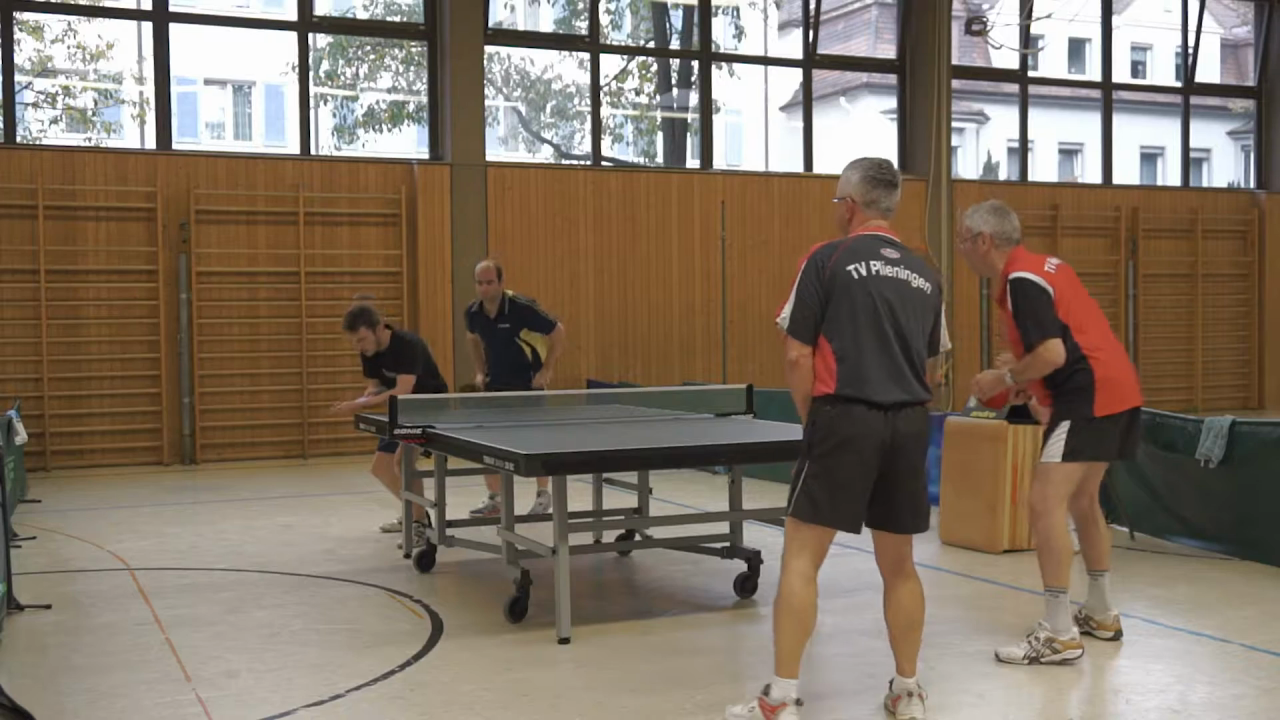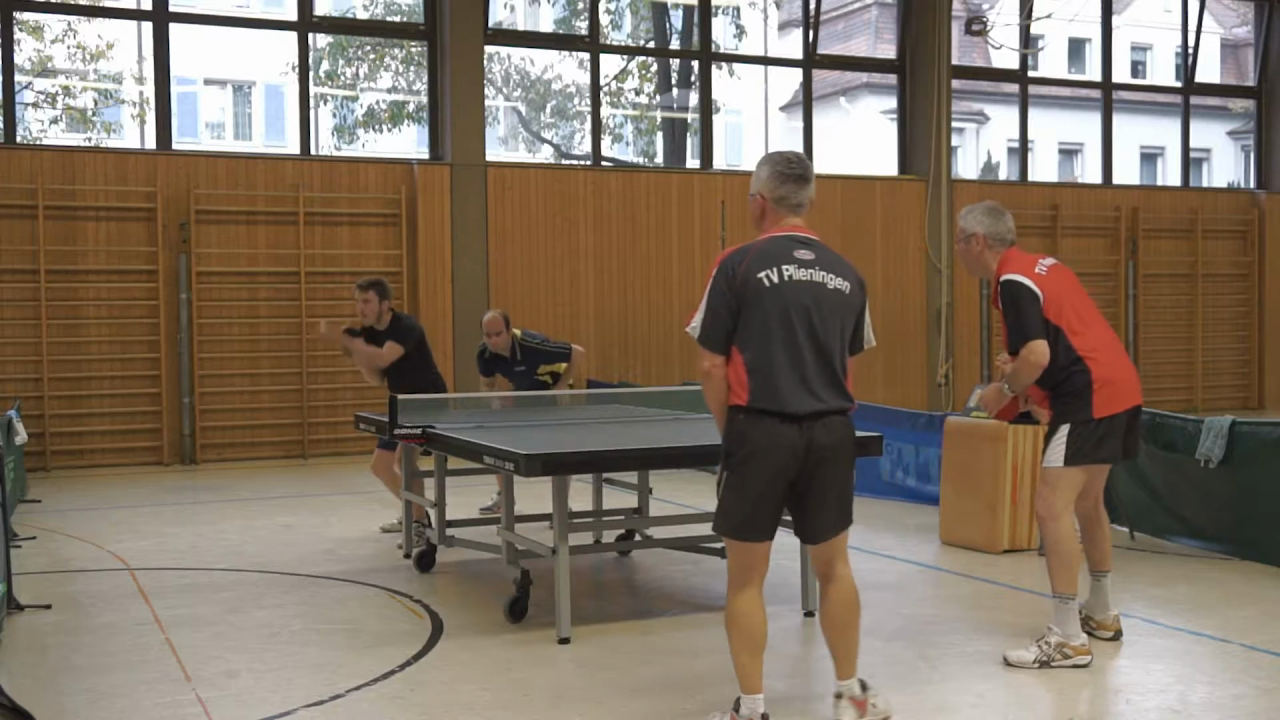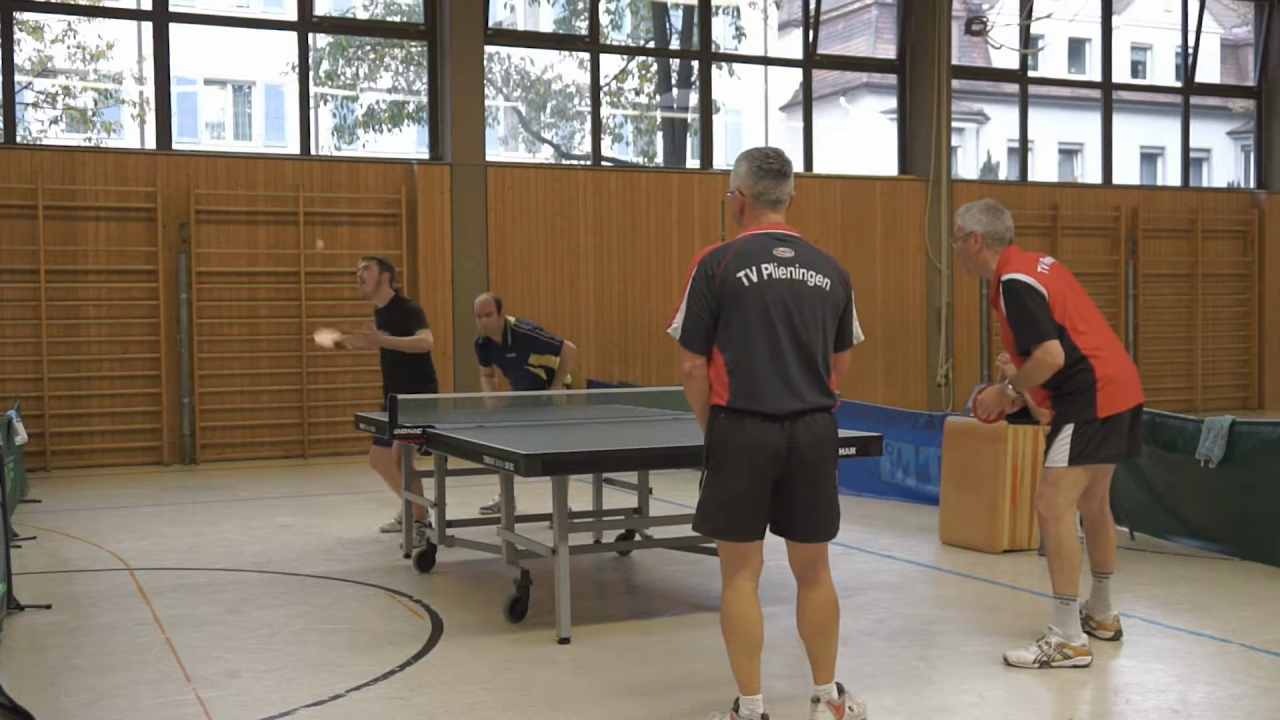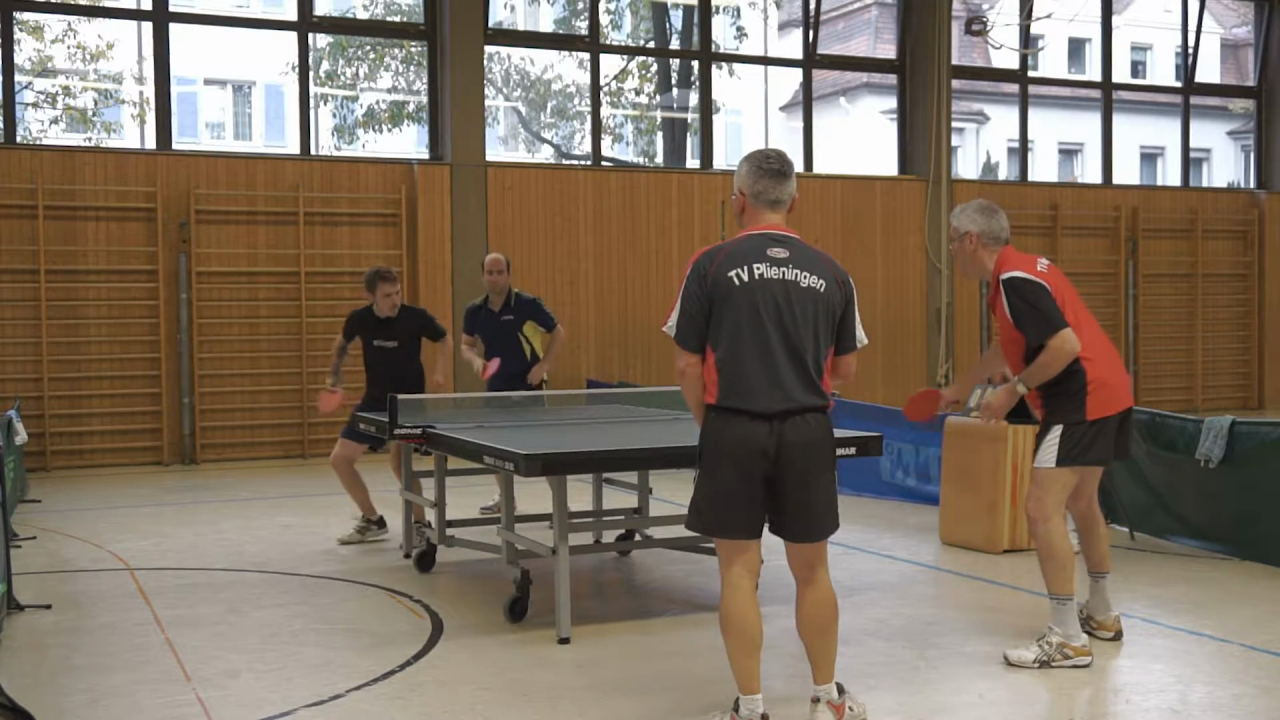
dt=0.5s
person 1, frame 1
left shoulder: (827, 260)
right shoulder: (923, 274)
left elbow: (798, 356)
left wrist: (812, 422)
left hip: (846, 421)
right hip: (909, 426)
left knee: (801, 559)
right knee: (898, 565)
person 1, frame 2
left shoulder: (738, 265)
right shoulder: (847, 275)
left elbow: (711, 365)
left wrist: (729, 431)
left hip: (761, 432)
right hip: (829, 433)
left knee: (745, 578)
right knee: (833, 566)
person 1, frame 3
left shoulder: (717, 264)
right shoulder: (831, 271)
left elbow: (693, 367)
right elbow: (840, 363)
left wrist: (711, 430)
left hip: (743, 432)
right hip: (814, 433)
left knee: (740, 576)
right knee: (814, 572)
person 1, frame 4
left shoulder: (711, 264)
right shoulder: (831, 273)
left elbow: (688, 364)
right elbow: (845, 367)
left wrist: (709, 427)
left hip: (736, 432)
right hip: (807, 433)
left knee: (739, 573)
right knee: (812, 572)
person 2, frame 1
left shoulder: (1021, 281)
right shoulder: (1039, 267)
left elbow: (1052, 354)
left wrist: (1005, 379)
right wrist: (1020, 372)
left hip: (1090, 398)
right hip: (1114, 389)
left knee: (1046, 502)
right knee: (1081, 500)
left ankle: (1058, 634)
right ankle: (1100, 613)
person 2, frame 2
left shoulder: (1013, 282)
right shoulder: (1041, 264)
left elbow: (1036, 355)
left wrist: (1003, 390)
right wrist: (1021, 384)
left hip: (1089, 399)
right hip: (1117, 388)
left knee: (1052, 507)
right knee: (1087, 501)
left ankle: (1068, 638)
right ankle: (1101, 614)
person 2, frame 3
left shoulder: (1014, 282)
right shoulder: (1035, 264)
left elbow: (1049, 356)
left wrist: (1006, 391)
right wrist: (1019, 385)
left hip: (1091, 398)
right hip: (1116, 387)
left knee: (1053, 507)
right knee: (1091, 502)
left ankle: (1068, 639)
right ankle: (1101, 615)
person 2, frame 4
left shoulder: (1014, 281)
right shoulder: (1023, 268)
left elbow: (1066, 346)
right elbow: (1009, 346)
left wrist: (1014, 391)
right wrist: (959, 388)
left hip: (1082, 401)
right hip: (1104, 393)
left knee: (1042, 511)
right knee: (1081, 503)
left ankle: (1068, 639)
right ankle: (1101, 614)
person 3, frame 1
left shoulder: (409, 344)
right shoulder: (368, 349)
left elbow: (402, 393)
right elbow: (375, 385)
left wrist: (359, 405)
right wrist: (370, 395)
left knee: (402, 458)
right knee: (381, 468)
left ankle: (420, 525)
right ankle: (414, 514)
person 3, frame 2
left shoulder: (406, 326)
right shoulder: (368, 331)
left elbow: (384, 359)
right elbow: (378, 377)
left wrist: (349, 342)
right wrist: (359, 359)
left knee: (404, 456)
right knee: (381, 466)
left ankle: (420, 524)
right ankle: (414, 513)
person 3, frame 3
left shoulder: (407, 308)
right shoulder: (379, 311)
left elbow: (426, 343)
left wrist: (384, 339)
right wrist: (364, 342)
left hip: (421, 397)
right hip: (394, 399)
left knee: (400, 458)
right knee: (378, 461)
left ankle: (421, 523)
right ankle: (411, 509)
person 3, frame 4
left shoulder: (415, 316)
right shoulder: (358, 318)
left elbow: (445, 339)
right elbow: (342, 342)
left wrist: (440, 373)
right wrist: (333, 375)
right hip: (373, 402)
left knee: (397, 460)
right knee: (339, 460)
left ankle: (420, 524)
right ankle: (373, 520)
person 4, frame 1
left shoulder: (522, 308)
right shoulder: (472, 312)
left elbow: (558, 333)
left wrist: (546, 370)
right wrist: (480, 370)
left hip: (528, 384)
right hip: (495, 384)
left ankle: (543, 495)
right ankle: (495, 499)
person 4, frame 2
left shoulder: (534, 346)
right shoulder: (484, 353)
left elbow: (578, 354)
right elbow: (487, 384)
left wrist: (561, 386)
left hip: (552, 390)
right hip: (523, 392)
right ankle: (503, 495)
person 4, frame 3
left shoulder: (526, 333)
right shoulder: (482, 343)
left elbow: (570, 350)
right elbow: (487, 375)
left wrist: (556, 389)
left hip: (550, 389)
right hip: (522, 392)
person 4, frame 4
left shoulder: (528, 304)
right shoulder: (474, 310)
left elbow: (558, 333)
right elbow: (466, 345)
left wrist: (543, 365)
right wrist: (475, 360)
left hip: (528, 383)
right hip: (496, 385)
